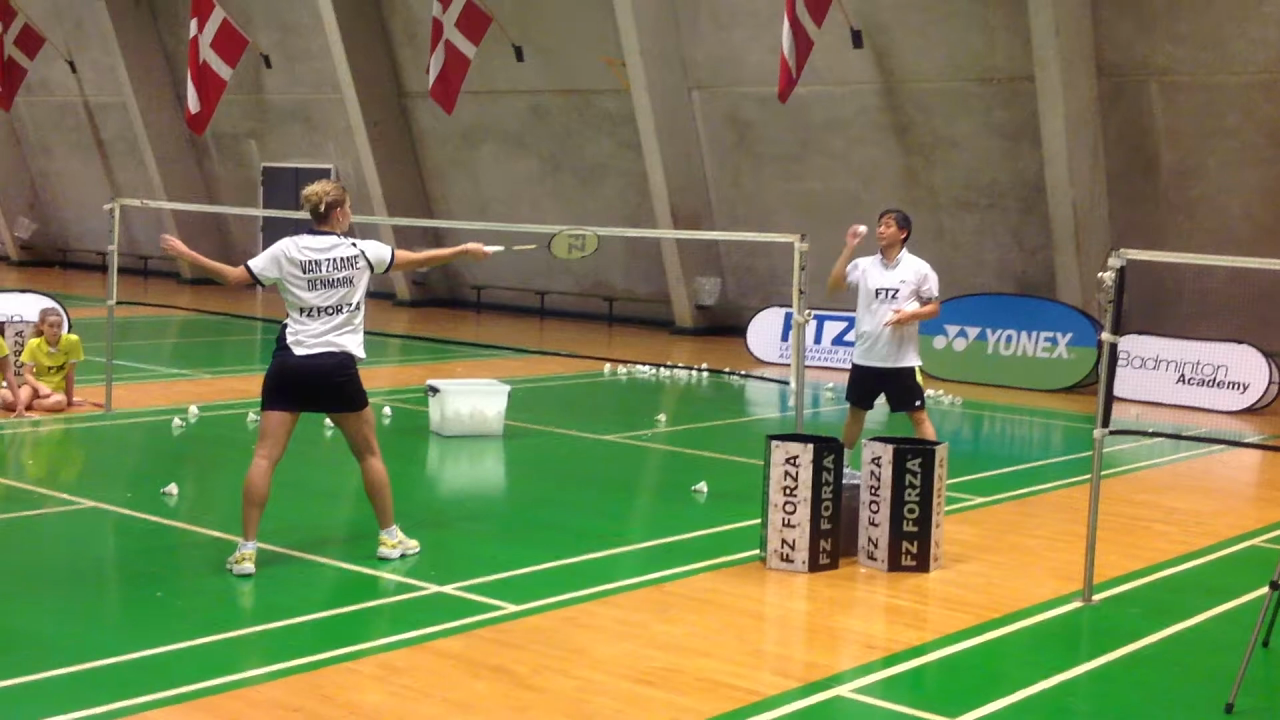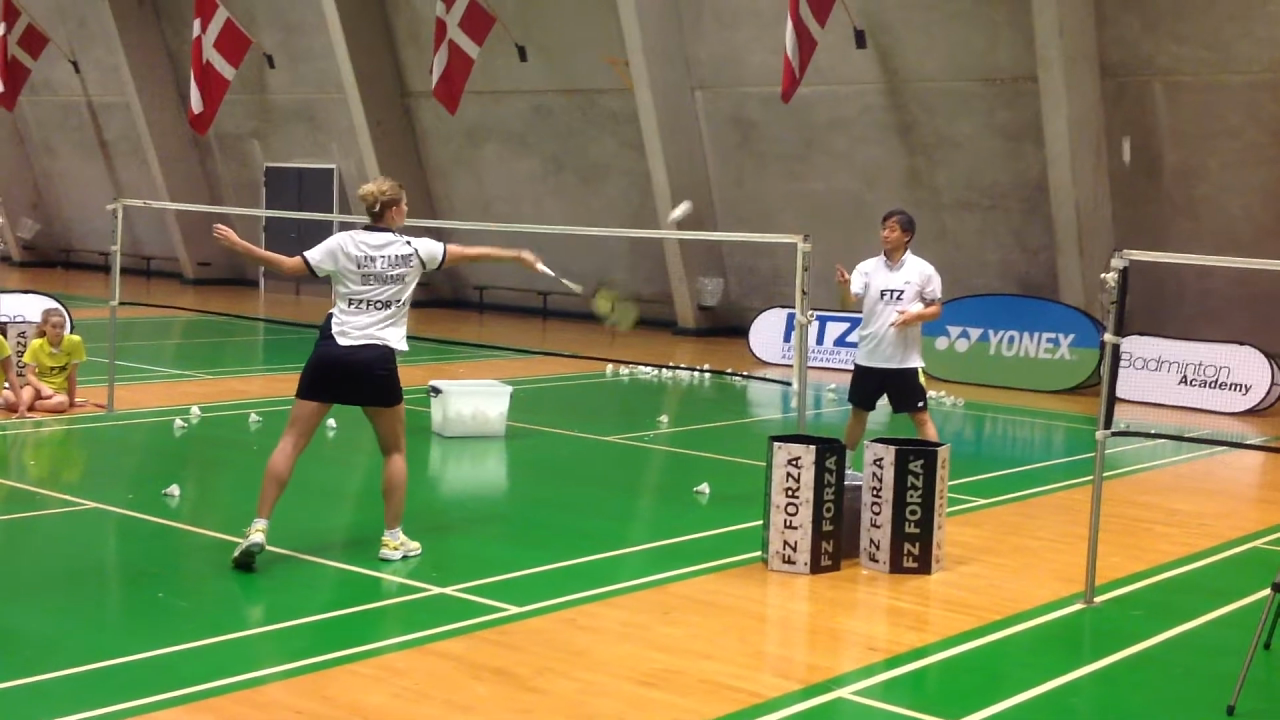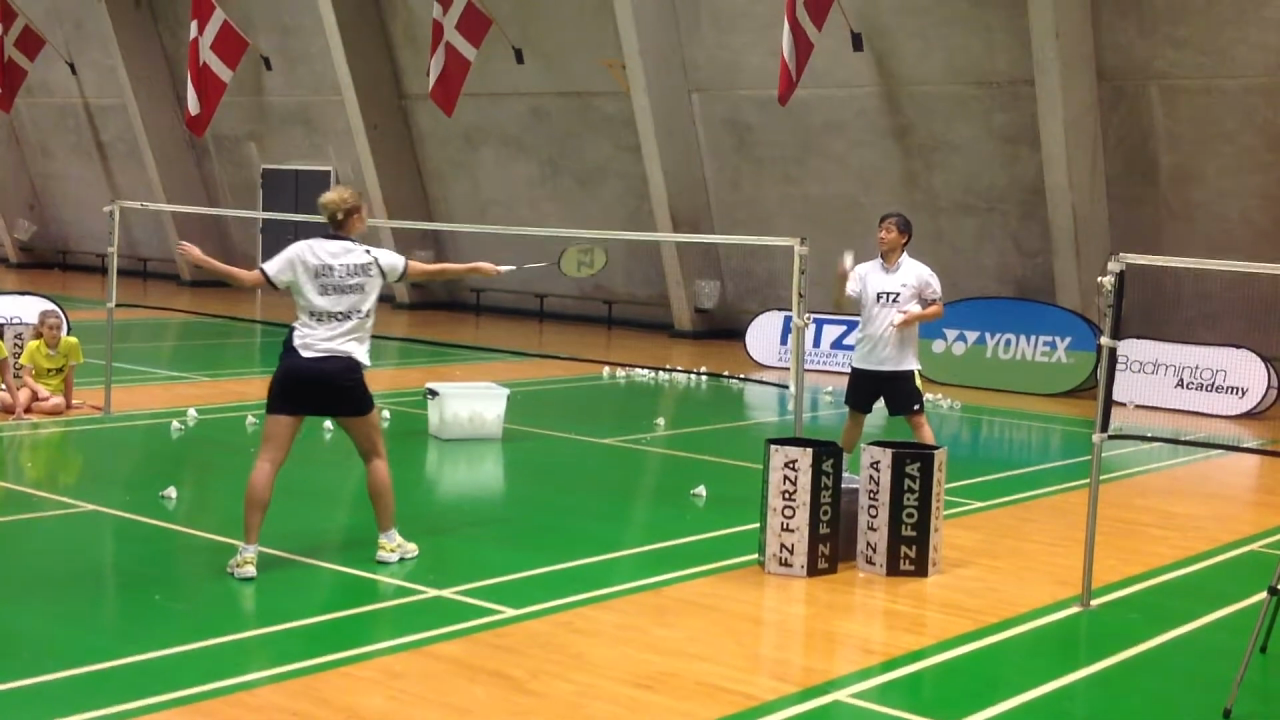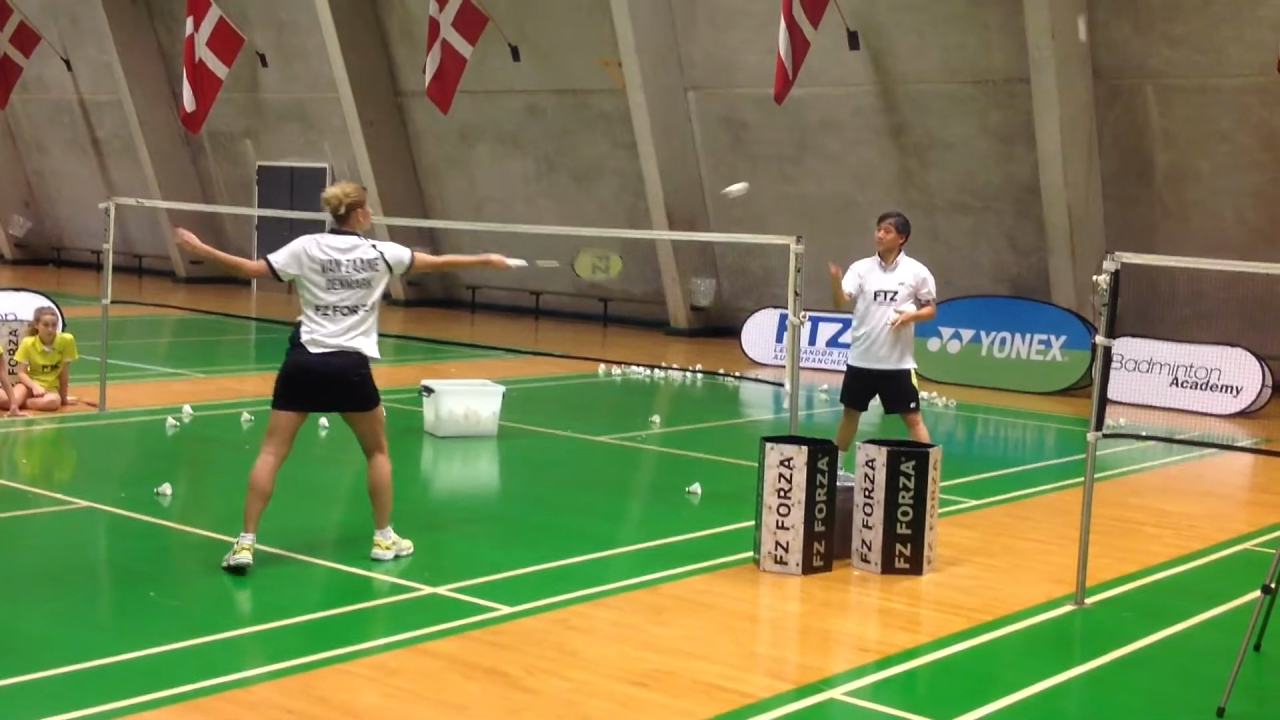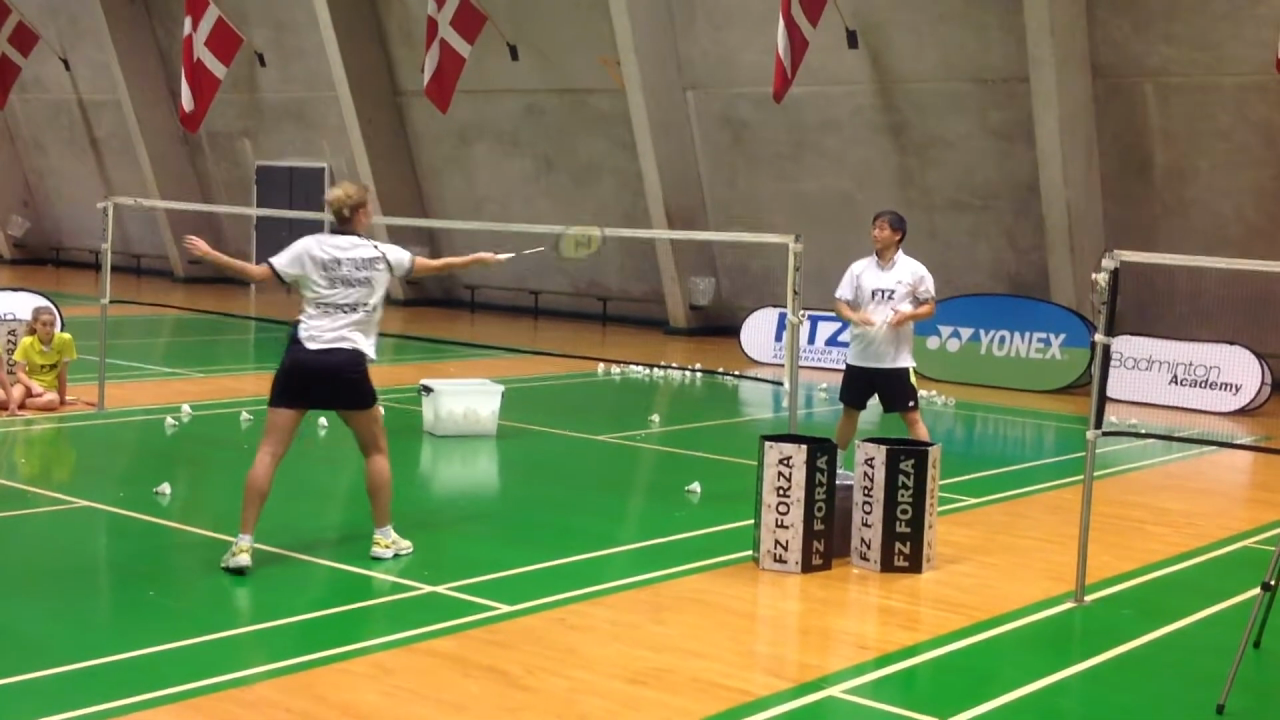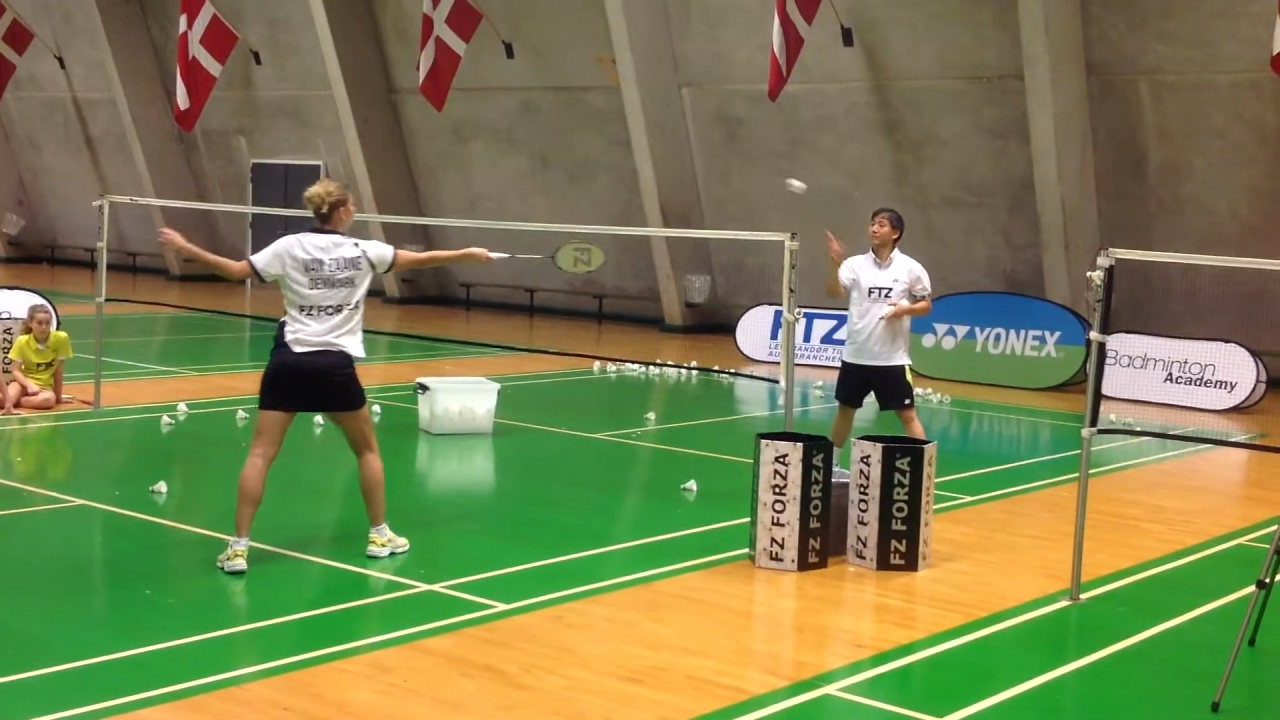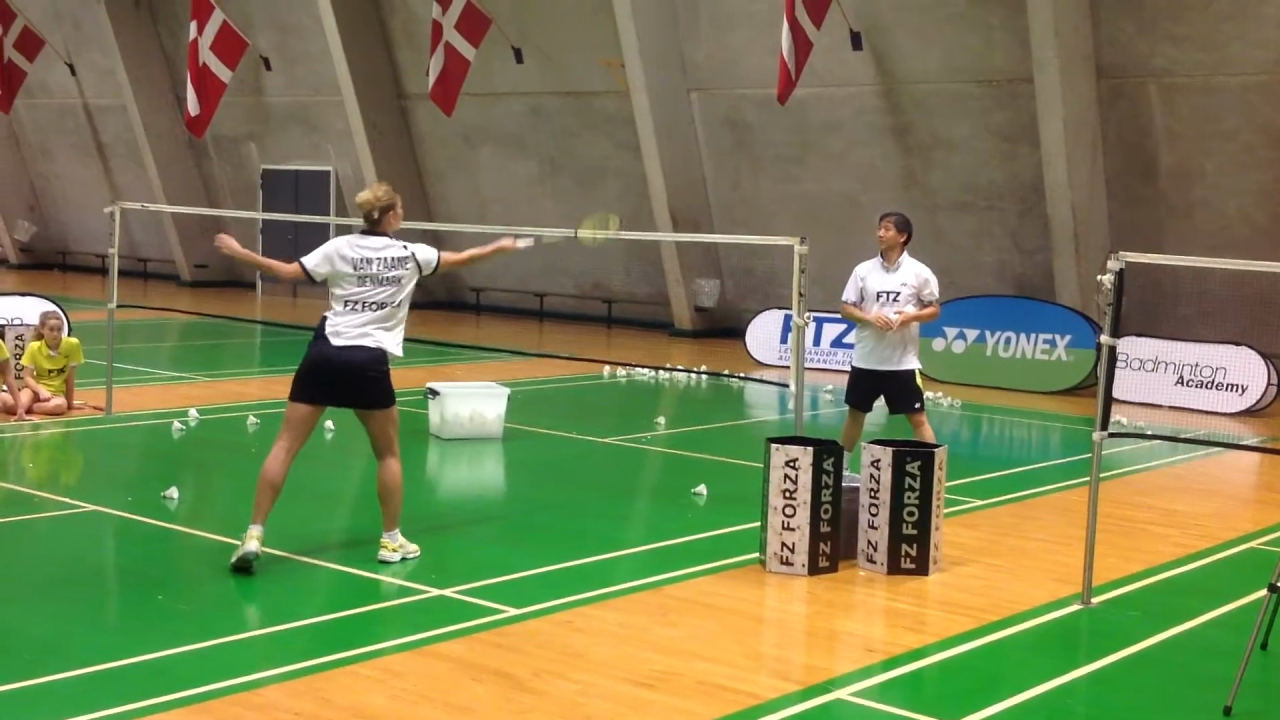
dt=0.7s
person 1, frame 1
left shoulder: (287, 249)
right shoulder: (362, 251)
left elbow: (234, 278)
right elbow: (420, 259)
left wrist: (186, 254)
right wrist: (465, 249)
left hip: (290, 365)
right hip: (337, 367)
left knee: (265, 456)
right knee: (368, 453)
left ankle: (247, 550)
right ankle: (390, 537)
person 1, frame 2
left shoulder: (343, 243)
right shoulder: (414, 250)
left elbow: (289, 267)
right elbow: (469, 253)
left wrist: (240, 245)
right wrist: (517, 255)
left hip: (330, 354)
right hip: (375, 360)
left knee: (291, 442)
right knee: (394, 450)
left ankle: (258, 529)
right ankle: (392, 538)
person 1, frame 3
left shoulder: (302, 252)
right shoulder: (374, 259)
left elbow: (250, 280)
right elbow: (431, 271)
left wrist: (202, 259)
right wrist: (475, 267)
left hip: (297, 367)
right hip: (343, 371)
left knee: (268, 460)
right knee: (375, 455)
left ankle: (247, 554)
right ankle: (389, 541)
person 1, frame 4
left shoulder: (307, 247)
right shoulder: (380, 253)
left elbow: (252, 269)
right elbow: (438, 262)
left wrist: (203, 250)
right wrist: (486, 260)
left hip: (302, 362)
right hip: (348, 366)
left knee: (272, 453)
right knee: (377, 451)
left ankle: (244, 543)
right ankle: (384, 538)
person 1, frame 5
left shoulder: (309, 247)
right shoulder: (381, 255)
left elbow: (257, 274)
right elbow: (436, 266)
left wrist: (210, 254)
right wrist: (478, 257)
left hip: (301, 359)
right hip: (347, 364)
left knee: (269, 451)
right knee: (376, 450)
left ankle: (242, 545)
right ankle: (384, 536)
person 1, frame 6
left shoulder: (290, 247)
right shoulder: (362, 251)
left elbow: (236, 271)
right elbow: (421, 259)
left wrist: (187, 248)
right wrist: (468, 253)
left hip: (288, 362)
right hip: (334, 365)
left knee: (261, 455)
right knee: (367, 450)
left ankle: (237, 547)
right ankle: (379, 535)
person 1, frame 7
left shoulder: (340, 247)
right shoulder: (410, 255)
left elbow: (288, 273)
right elbow: (461, 259)
left wrist: (241, 253)
right wrist: (500, 246)
left hip: (323, 356)
right hip: (368, 363)
left knee: (285, 447)
right knee: (388, 454)
left ankle: (253, 536)
right ankle: (391, 540)
person 2, frame 1
left shoulder: (919, 268)
right shoulder: (863, 265)
left elbow: (934, 307)
right elbow: (833, 285)
left wrist: (910, 314)
right wrist: (849, 249)
left hip: (902, 359)
right hip: (865, 357)
left knee: (918, 415)
right knee: (856, 411)
right ankle: (843, 465)
person 2, frame 2
left shoulder: (923, 270)
right shoulder: (867, 267)
left elbow: (936, 309)
right elbow: (848, 303)
left wrist: (915, 315)
right wrist: (845, 287)
left hip: (906, 360)
right hip: (869, 358)
left knee: (920, 416)
right knee: (859, 412)
person 2, frame 3
left shoulder: (920, 273)
right shoulder: (863, 271)
left elbow: (938, 308)
left wrist: (915, 315)
right wrist: (842, 281)
left hip: (902, 363)
right hip: (865, 361)
left knee: (917, 419)
right knee: (855, 416)
right ankle: (841, 468)
person 2, frame 4
left shoulder: (917, 272)
right shoulder: (861, 268)
left elbow: (931, 308)
right elbow: (841, 302)
left wrist: (912, 315)
right wrist: (836, 284)
left hip: (898, 362)
right hip: (861, 359)
left knee: (912, 418)
right knee: (850, 413)
right ankle: (836, 467)
person 2, frame 5
left shoulder: (915, 270)
right shoulder: (858, 268)
left elbow: (930, 307)
right elbow: (840, 304)
left wrist: (908, 314)
right wrist: (854, 317)
left hip: (897, 360)
right hip: (859, 358)
left knee: (911, 416)
right knee: (849, 412)
right ankle: (835, 465)
person 2, frame 6
left shoulder: (911, 268)
right shoulder: (855, 264)
left elbow: (926, 305)
right elbow: (833, 292)
left wrist: (906, 308)
right wrist: (835, 264)
left hip: (892, 358)
right hip: (856, 355)
left knee: (907, 414)
right knee: (845, 409)
person 2, frame 7
left shoulder: (919, 272)
right shoulder: (863, 270)
left elbow: (934, 310)
right elbow: (846, 308)
left wrist: (910, 316)
right wrist: (870, 317)
left hip: (902, 362)
right hip: (865, 360)
left knee: (918, 418)
right knee: (855, 414)
right ankle: (841, 467)
